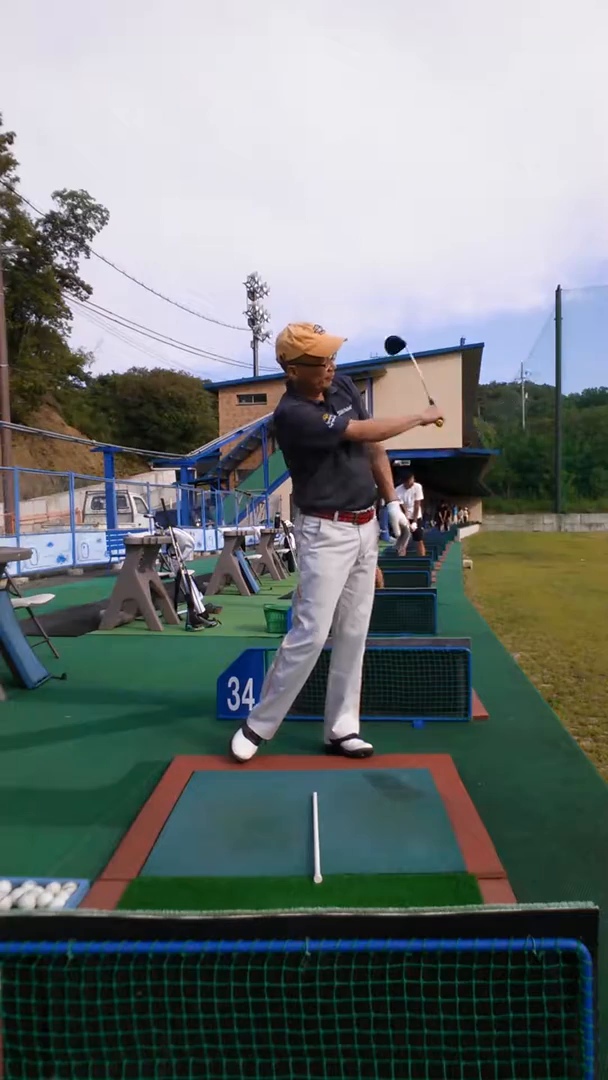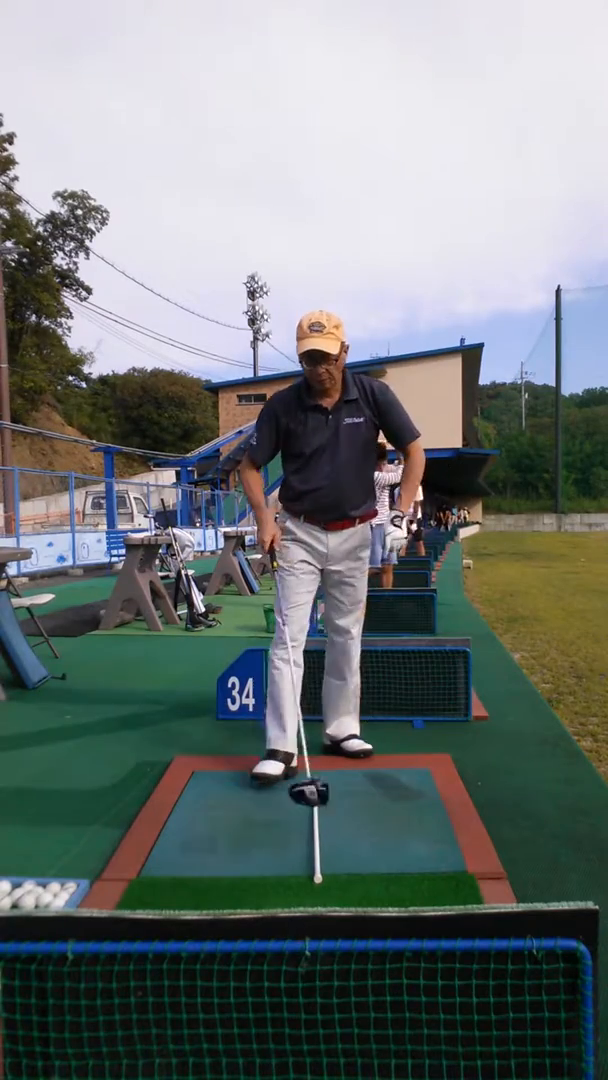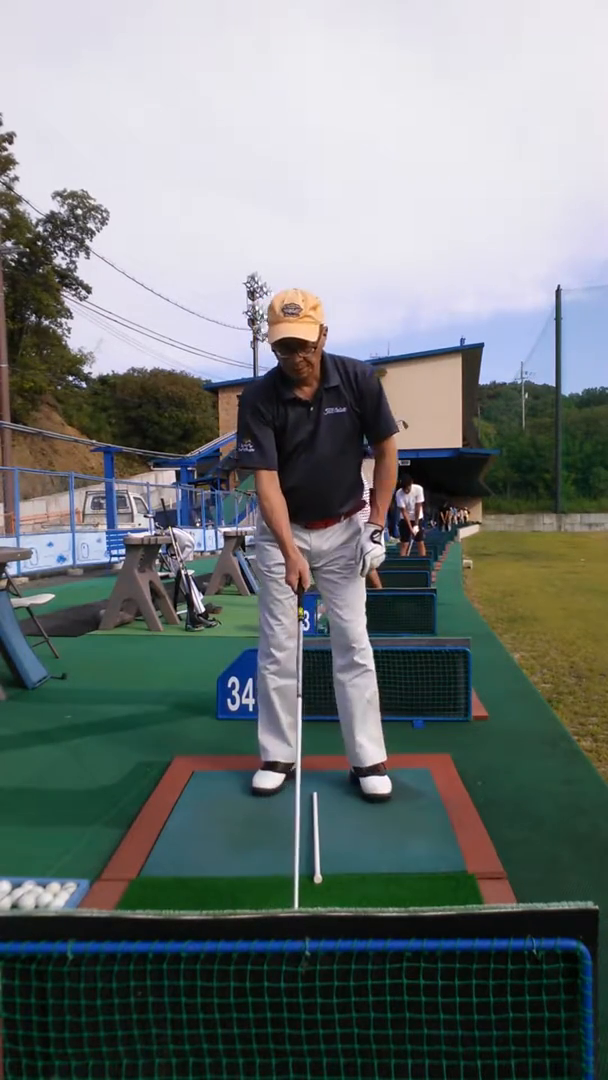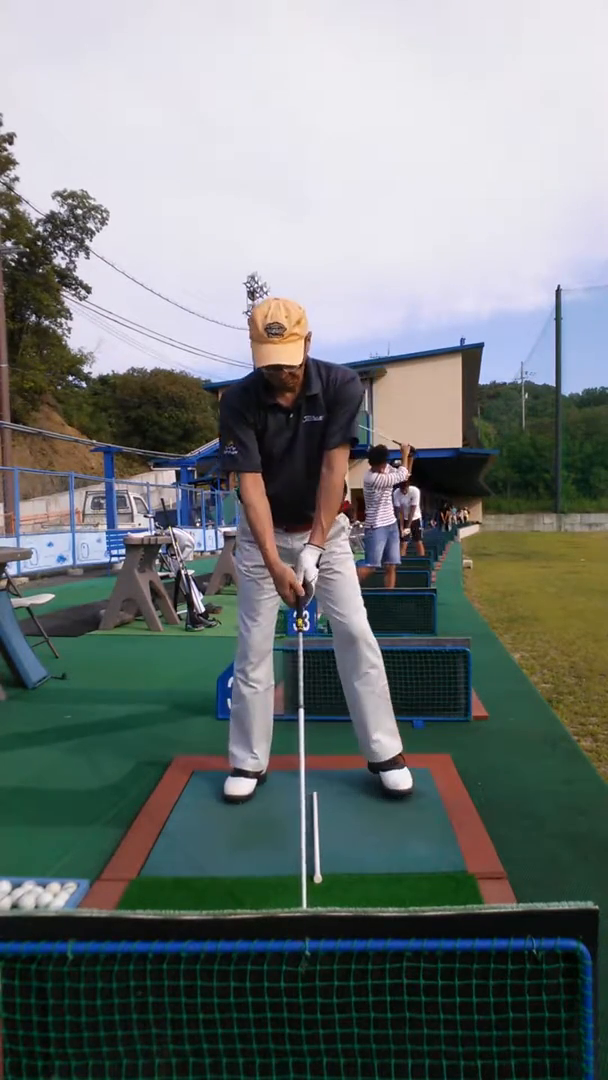
dt=1s
person 1, frame 1
left shoulder: (343, 387)
right shoulder: (291, 413)
left elbow: (373, 445)
right elbow: (364, 432)
left wrist: (391, 501)
right wrist: (421, 417)
left hip: (365, 527)
right hip: (326, 532)
left knee: (353, 633)
right knee: (310, 634)
left ankle: (341, 728)
right ankle: (257, 725)
person 1, frame 2
left shoulder: (374, 394)
right shoulder: (281, 405)
left elbow: (414, 452)
right elbow: (251, 467)
right wrist: (265, 518)
left hip: (354, 535)
right hip: (298, 534)
left knee: (346, 636)
right knee: (288, 638)
left ankle: (340, 730)
right ankle: (282, 749)
person 1, frame 3
left shoulder: (359, 379)
right shoulder: (258, 398)
left elbow: (386, 452)
right elbow: (265, 480)
left wrist: (376, 526)
right wrist: (290, 554)
left hip: (344, 530)
right hip: (281, 532)
left knee: (353, 644)
right knee: (276, 646)
left ankle: (367, 760)
right ankle: (278, 755)
person 1, frame 4
left shoulder: (342, 385)
right shoulder: (238, 400)
left elbow: (334, 468)
right elbow: (250, 485)
left wrist: (314, 547)
right wrist: (273, 560)
left hip: (326, 530)
right hip: (263, 534)
left knee: (356, 635)
right knee: (253, 646)
left ankle: (385, 753)
right ankle: (249, 761)
